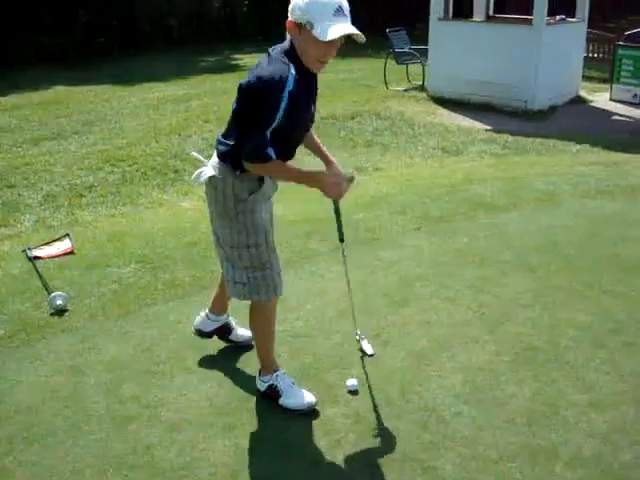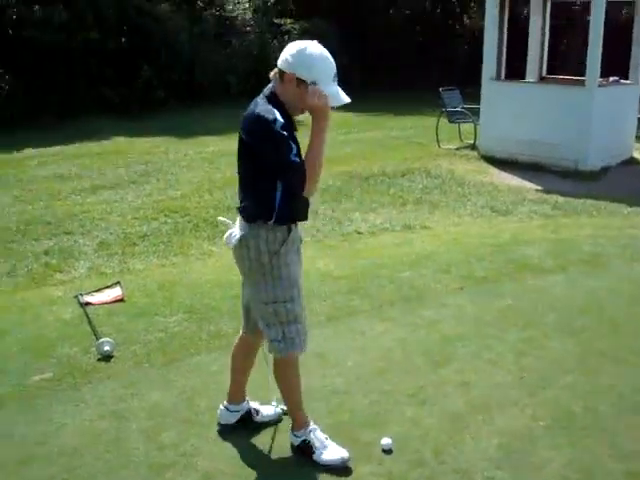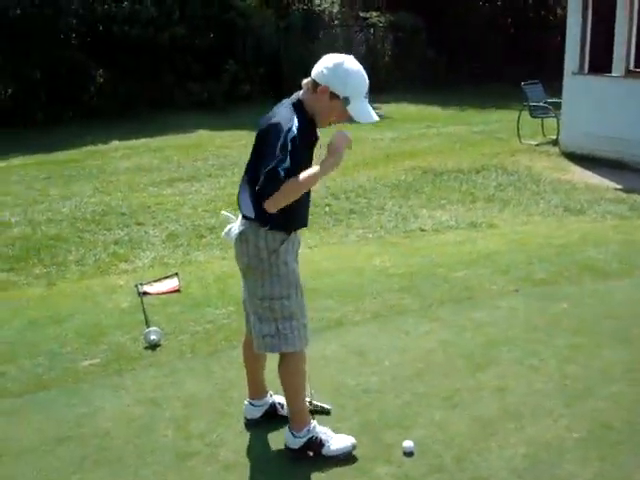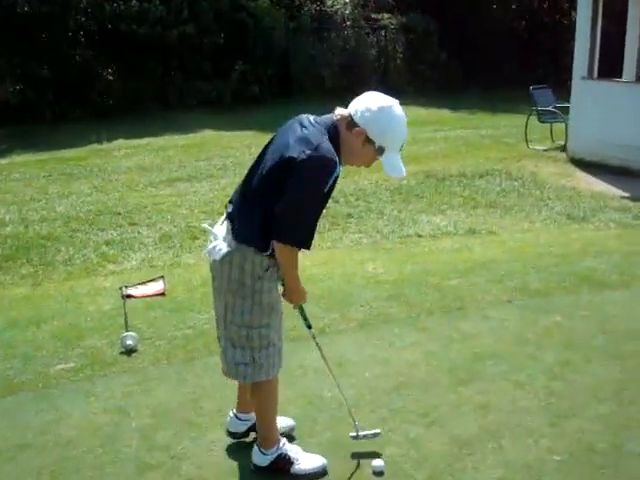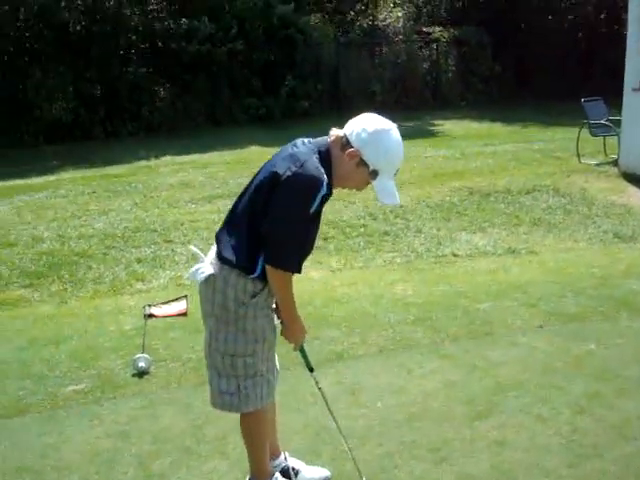
dt=0.5s
person 1, frame 1
left shoulder: (298, 66)
right shoulder: (278, 80)
left elbow: (295, 123)
right elbow: (255, 160)
left wrist: (328, 160)
right wrist: (316, 181)
left hip: (248, 180)
right hip: (237, 185)
left knee: (239, 259)
right knee: (265, 284)
left ankle: (214, 318)
right ankle: (269, 376)
person 1, frame 2
left shoulder: (270, 115)
right shoulder: (265, 120)
right elbow: (305, 185)
right wrist: (320, 124)
left hip: (269, 234)
right hip: (267, 240)
left knee: (256, 329)
right knee: (288, 340)
left ankle: (234, 406)
right ankle: (302, 430)
person 1, frame 3
left shoulder: (296, 117)
right shoulder: (285, 126)
right elbow: (272, 198)
right wrist: (326, 165)
left hip: (267, 236)
right hip: (267, 241)
left knee: (260, 326)
right knee: (291, 337)
left ankle: (258, 401)
right ankle: (301, 432)
person 1, frame 4
left shoulder: (307, 124)
right shoulder: (321, 161)
right elbow: (286, 238)
left wrist: (285, 275)
right wrist: (294, 286)
left hip: (236, 240)
right hip: (249, 258)
left knee: (254, 347)
right knee: (263, 358)
left ankle: (244, 416)
person 1, frame 5
left shoulder: (308, 153)
right shoulder: (308, 179)
right elbow: (279, 261)
left wrist: (283, 308)
right wrist: (291, 318)
left hip: (244, 275)
right hip: (238, 284)
left knee: (264, 379)
right knee: (253, 388)
